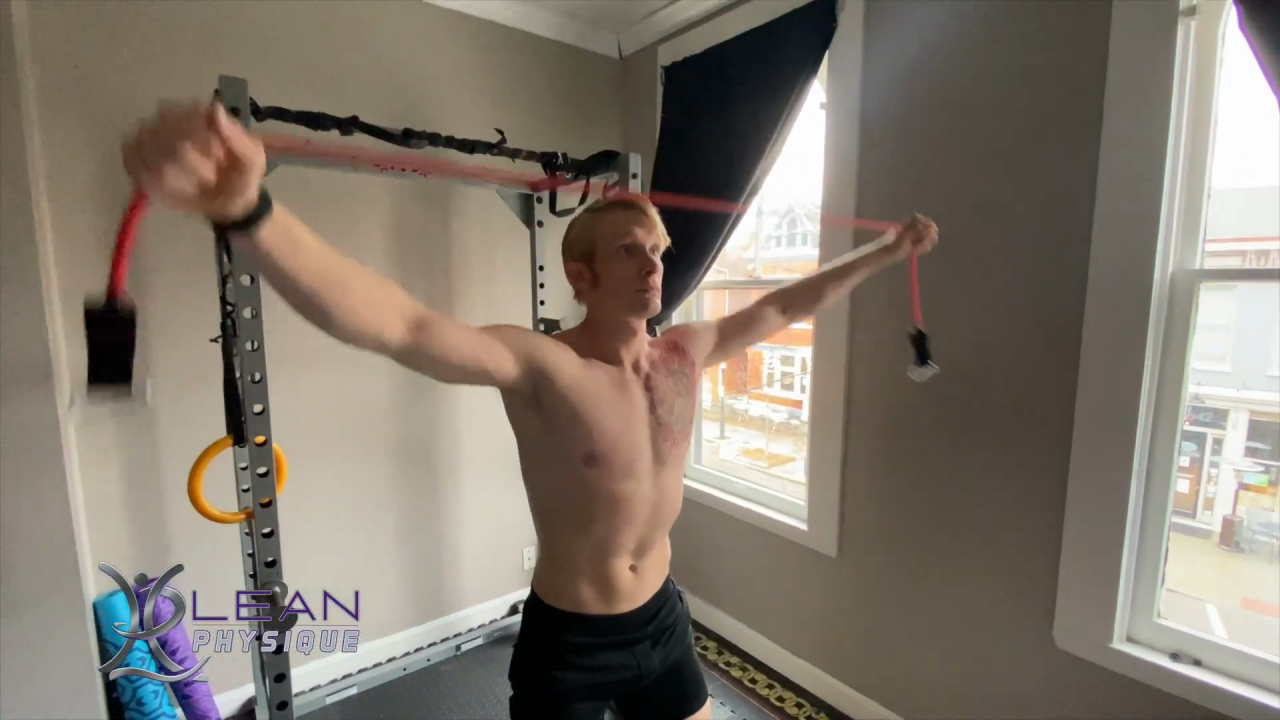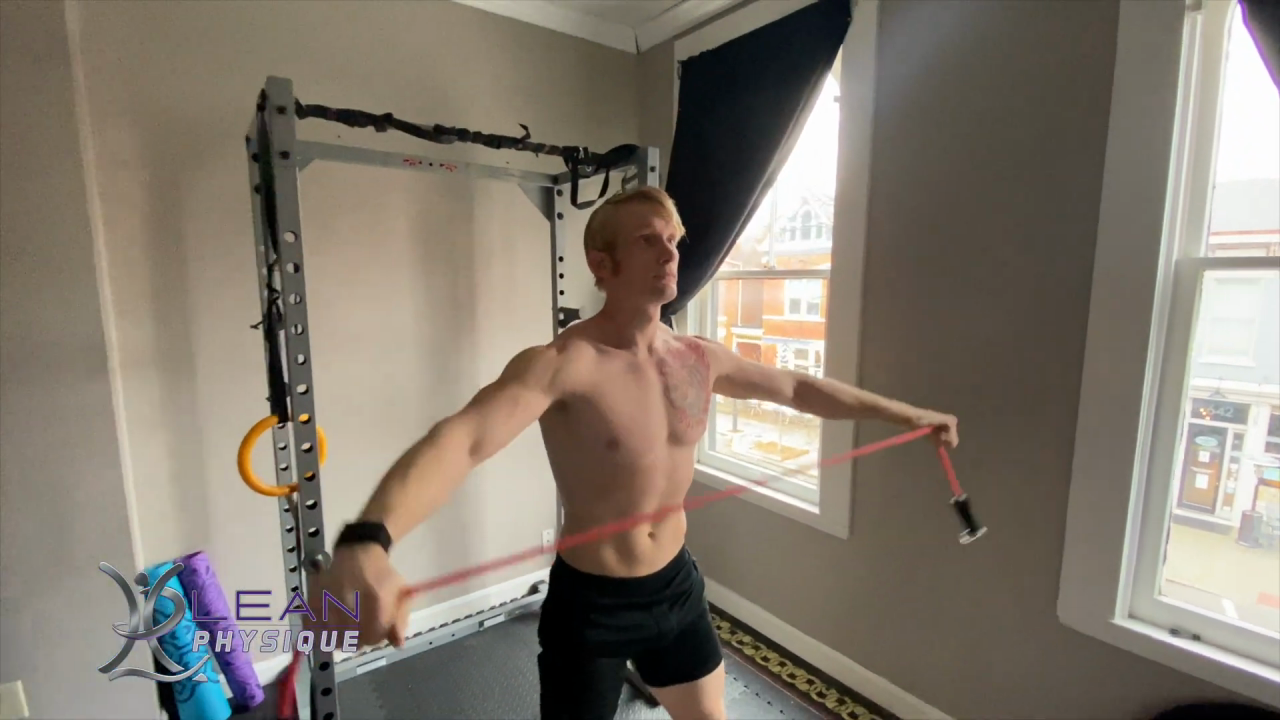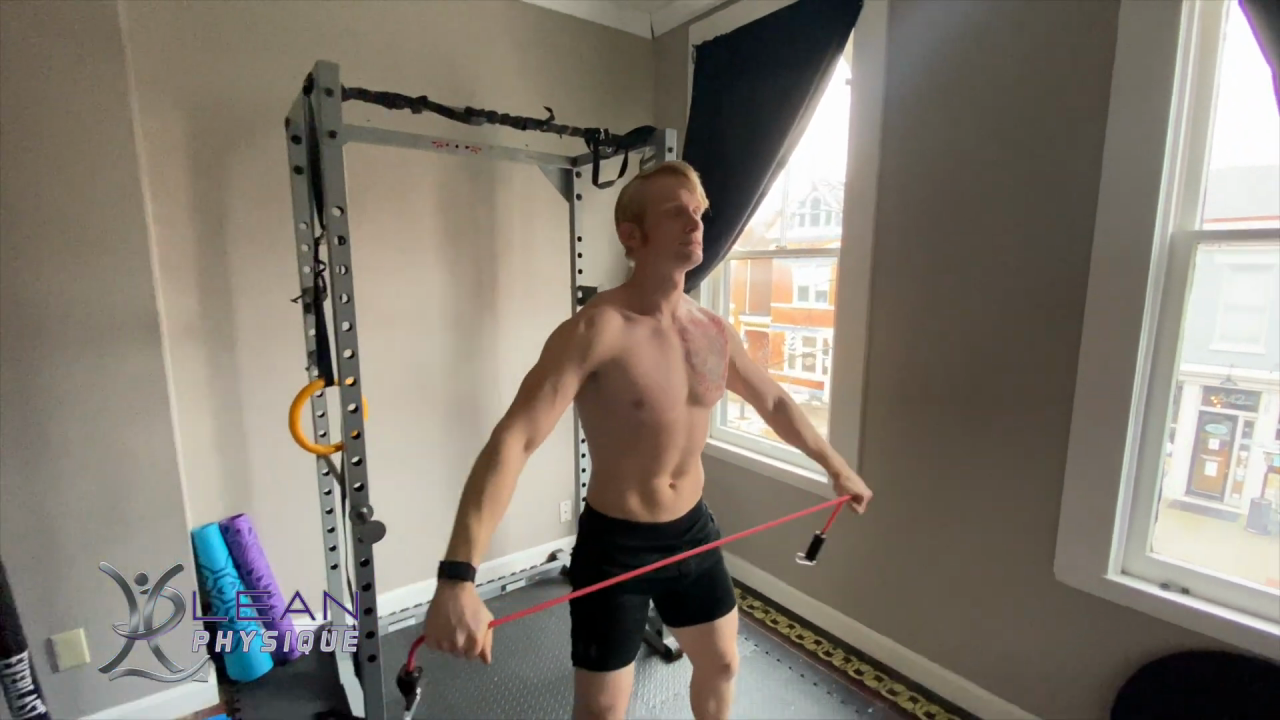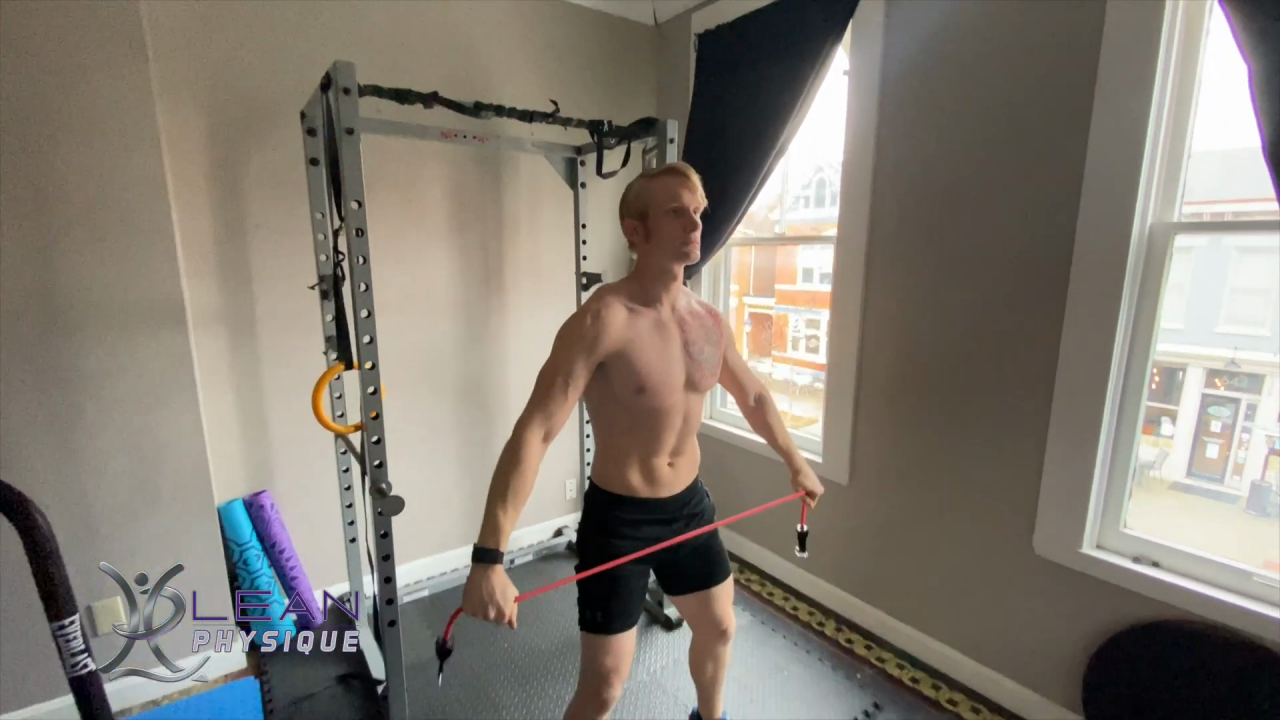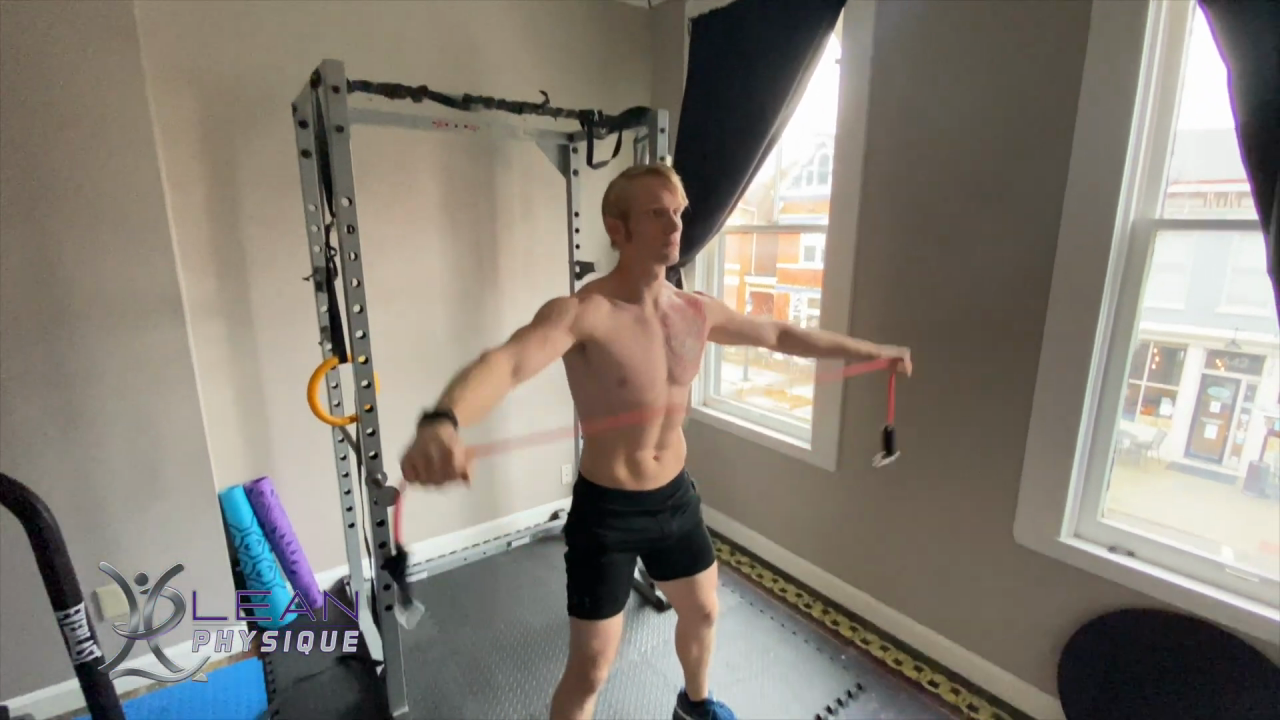
dt=0.4s
person 1, frame 1
left shoulder: (684, 353)
right shoulder: (537, 365)
left elbow: (786, 306)
right elbow: (399, 323)
left wrist: (885, 252)
left hip: (661, 623)
right hip: (565, 642)
person 1, frame 2
left shoulder: (698, 358)
right shoulder: (562, 364)
left elbow: (799, 387)
right elbow: (460, 439)
left wrist: (908, 416)
right wrist: (368, 541)
left hip: (674, 586)
right hip: (588, 603)
person 1, frame 3
left shoulder: (715, 330)
right shoulder: (593, 332)
left elbow: (774, 401)
right elbow: (511, 442)
left wrist: (837, 467)
right wrist: (458, 578)
left hip: (693, 533)
right hip: (615, 545)
left knee: (721, 662)
person 1, frame 4
left shoulder: (709, 320)
right shoulder: (601, 322)
left elbow: (753, 397)
right elbow: (533, 435)
left wrist: (796, 466)
right wrist: (489, 560)
left hip: (689, 507)
right hip: (618, 519)
left knee: (719, 629)
person 1, frame 5
left shoulder: (697, 310)
right shoulder: (583, 313)
left elbow: (780, 333)
right elbow: (505, 363)
right wrist: (440, 423)
left hip: (676, 498)
right hip: (606, 510)
left knee: (703, 612)
right knee: (591, 668)
